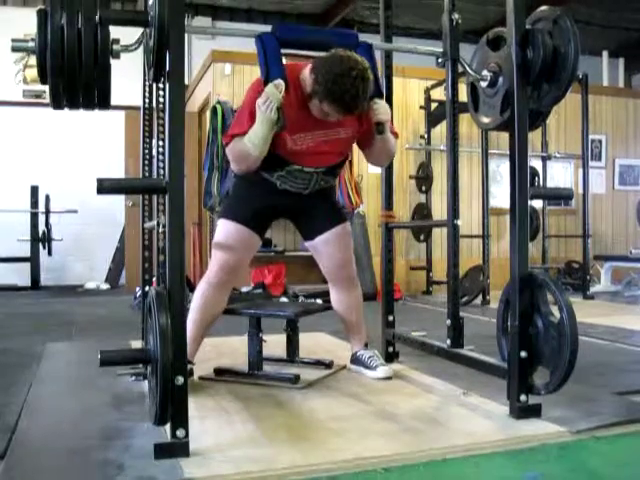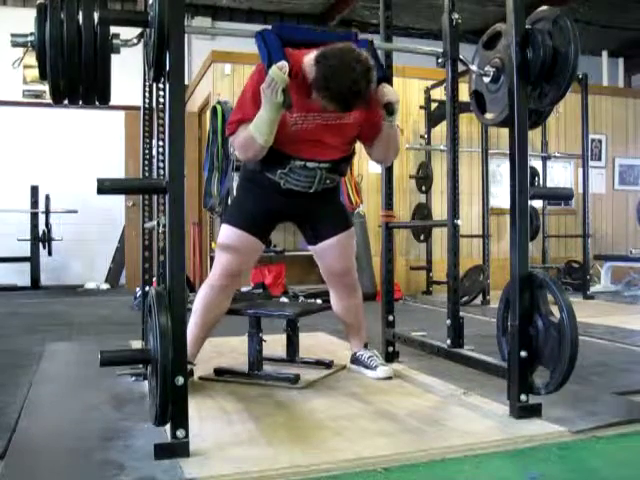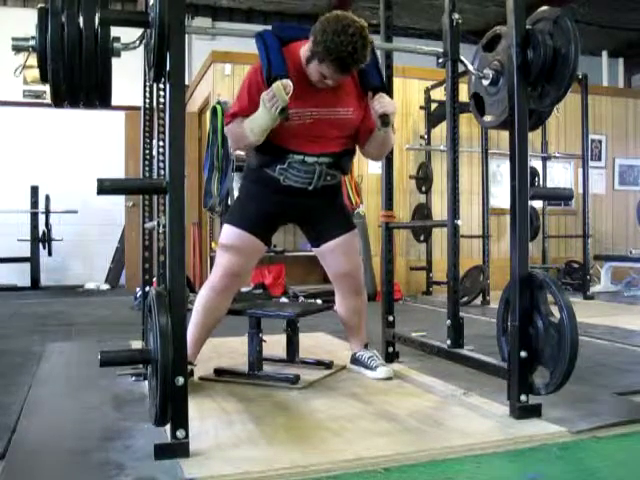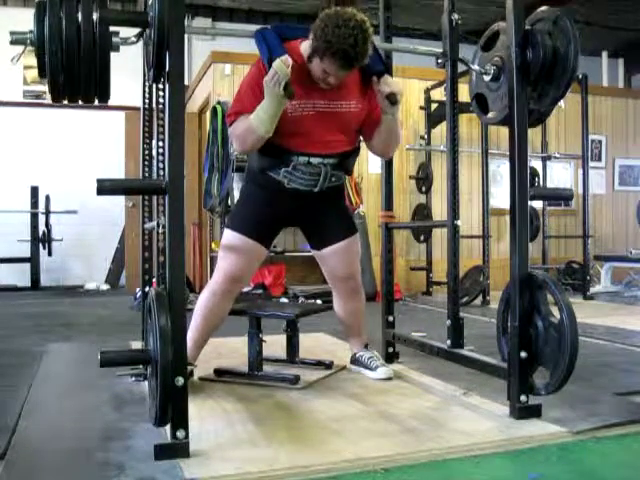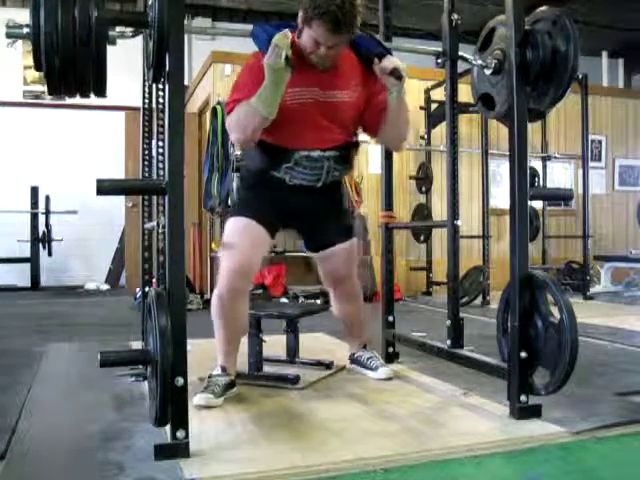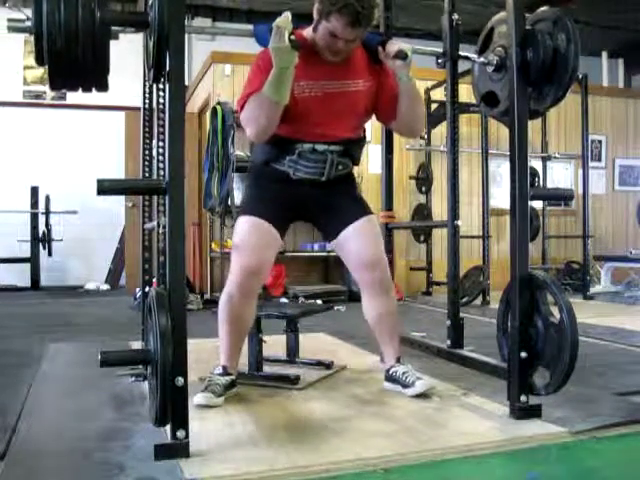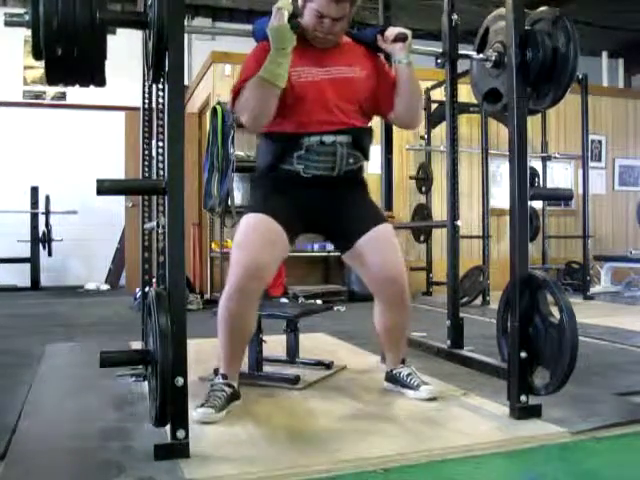
dt=0.7s
person 1, frame 1
left shoulder: (357, 99)
right shoulder: (271, 89)
left elbow: (381, 159)
right elbow: (239, 162)
left wrist: (383, 130)
right wrist: (265, 123)
left hip: (316, 191)
right hip: (260, 185)
left knee: (344, 272)
right knee: (221, 270)
left ankle: (360, 352)
right ankle: (184, 359)
person 1, frame 2
left shoulder: (360, 91)
right shoulder: (273, 74)
left elbow: (383, 155)
right elbow: (244, 150)
left wrist: (389, 117)
right wrist: (271, 108)
left hip: (322, 192)
right hip: (264, 186)
left knee: (345, 276)
right knee: (224, 274)
left ankle: (360, 351)
right ankle: (183, 361)
person 1, frame 3
left shoulder: (358, 84)
left elbow: (374, 151)
right elbow: (235, 138)
left wrist: (384, 125)
right wrist: (266, 115)
left hip: (324, 192)
right hip: (267, 186)
left knee: (351, 277)
right knee: (225, 275)
left ankle: (360, 351)
right ankle: (183, 361)
person 1, frame 4
left shoulder: (363, 82)
right shoulder: (272, 66)
left elbow: (384, 148)
right elbow: (240, 141)
left wrist: (390, 110)
right wrist: (273, 101)
left hip: (326, 194)
right hip: (269, 188)
left knee: (348, 279)
right knee: (226, 279)
left ankle: (360, 351)
right ankle: (183, 362)
person 1, frame 5
left shoulder: (362, 70)
right shoulder: (265, 61)
left elbow: (394, 139)
right elbow: (239, 136)
left wrist: (395, 89)
right wrist: (275, 82)
left hip: (324, 191)
right hip: (266, 186)
left knee: (344, 284)
right knee: (233, 275)
left ankle: (358, 352)
right ankle: (224, 373)
person 1, frame 6
left shoulder: (371, 64)
right shoulder: (275, 56)
left elbow: (411, 127)
right elbow: (255, 130)
left wrist: (402, 73)
right wrist: (283, 66)
left hip: (336, 183)
right hip: (276, 180)
left knee: (375, 271)
right knee: (244, 274)
left ankle: (393, 366)
right ankle: (225, 373)
person 1, frame 7
left shoulder: (366, 58)
right shoulder: (270, 51)
left elbow: (409, 117)
right elbow: (250, 116)
left wrist: (401, 59)
right wrist: (280, 51)
left hip: (345, 187)
right hip: (282, 185)
left knee: (394, 281)
right knee: (245, 276)
left ankle: (395, 368)
right ankle: (227, 382)
